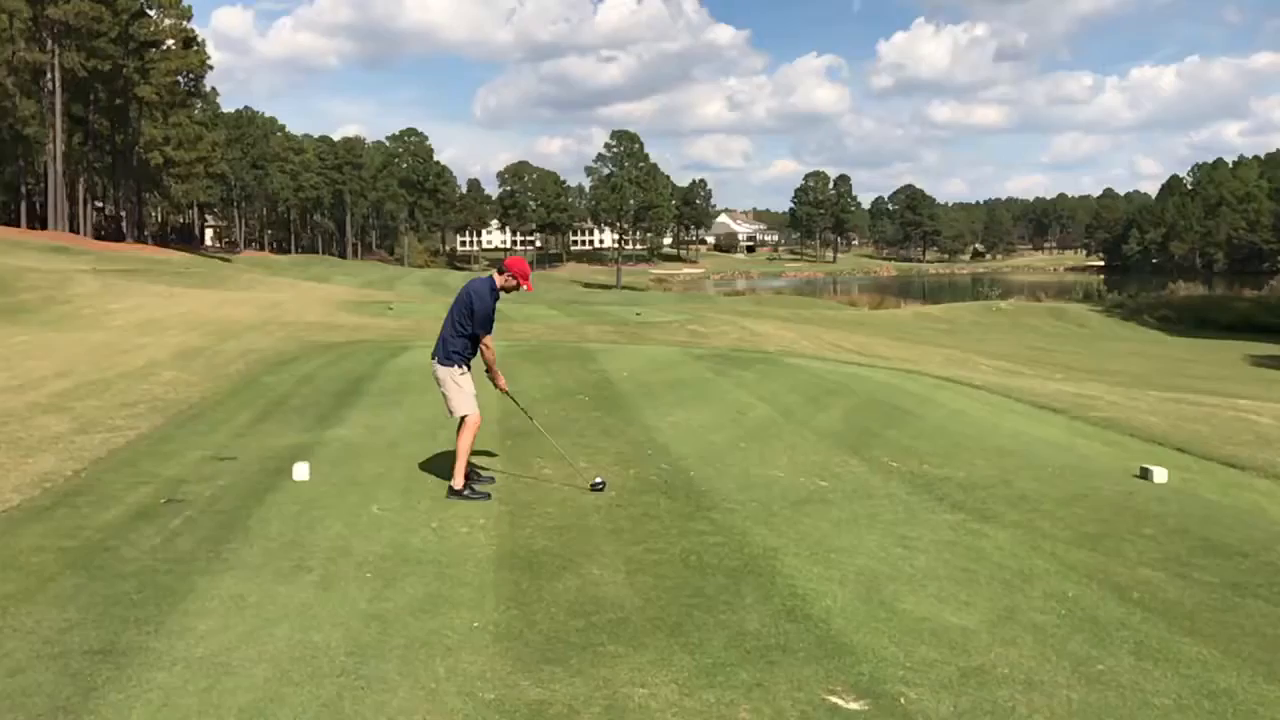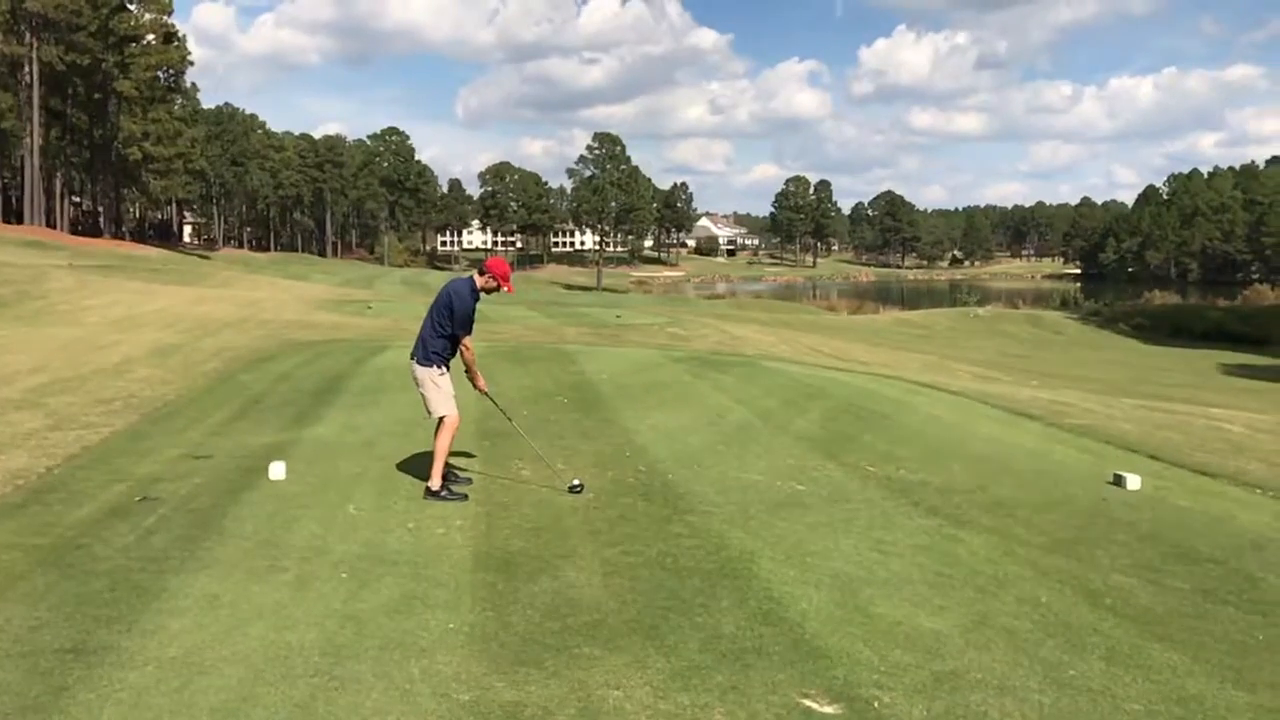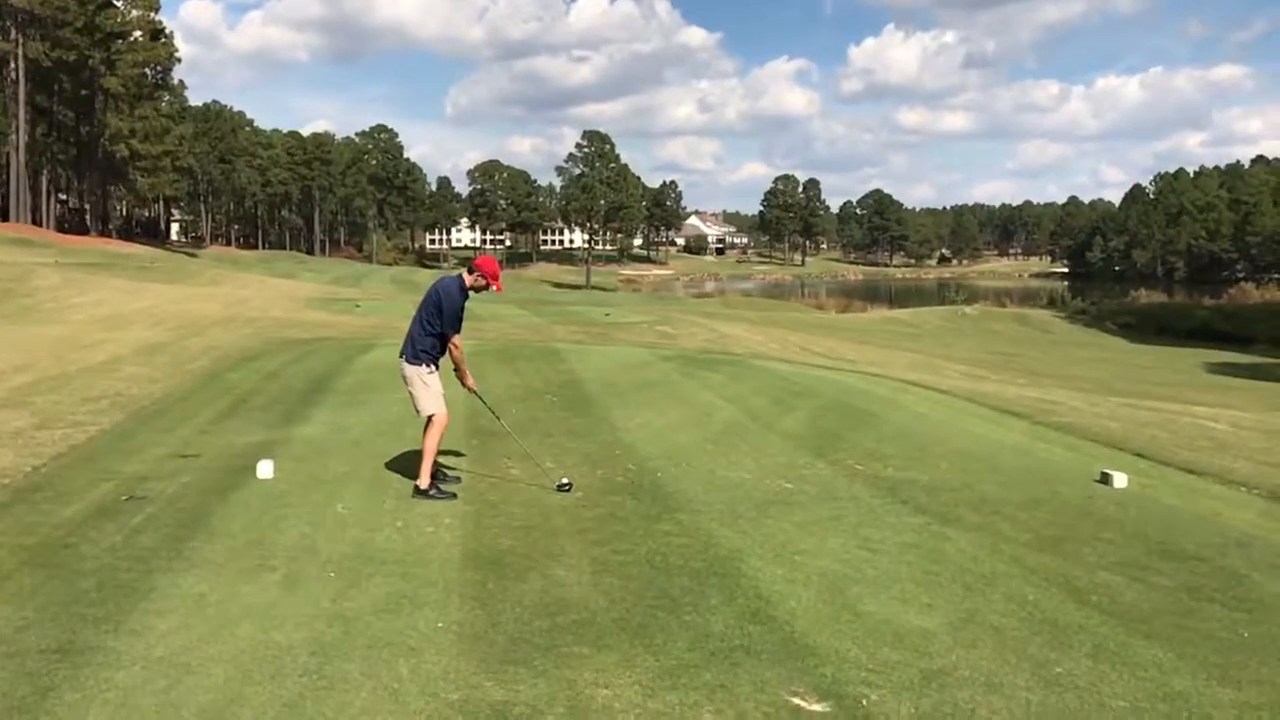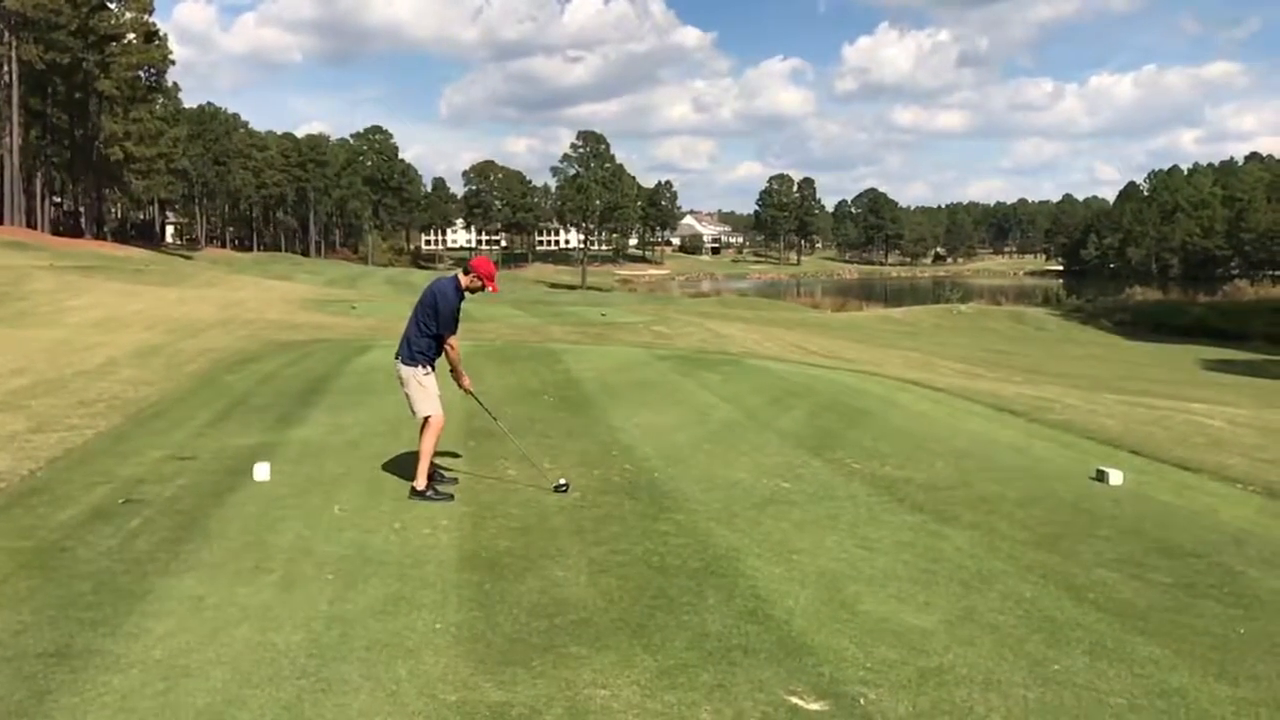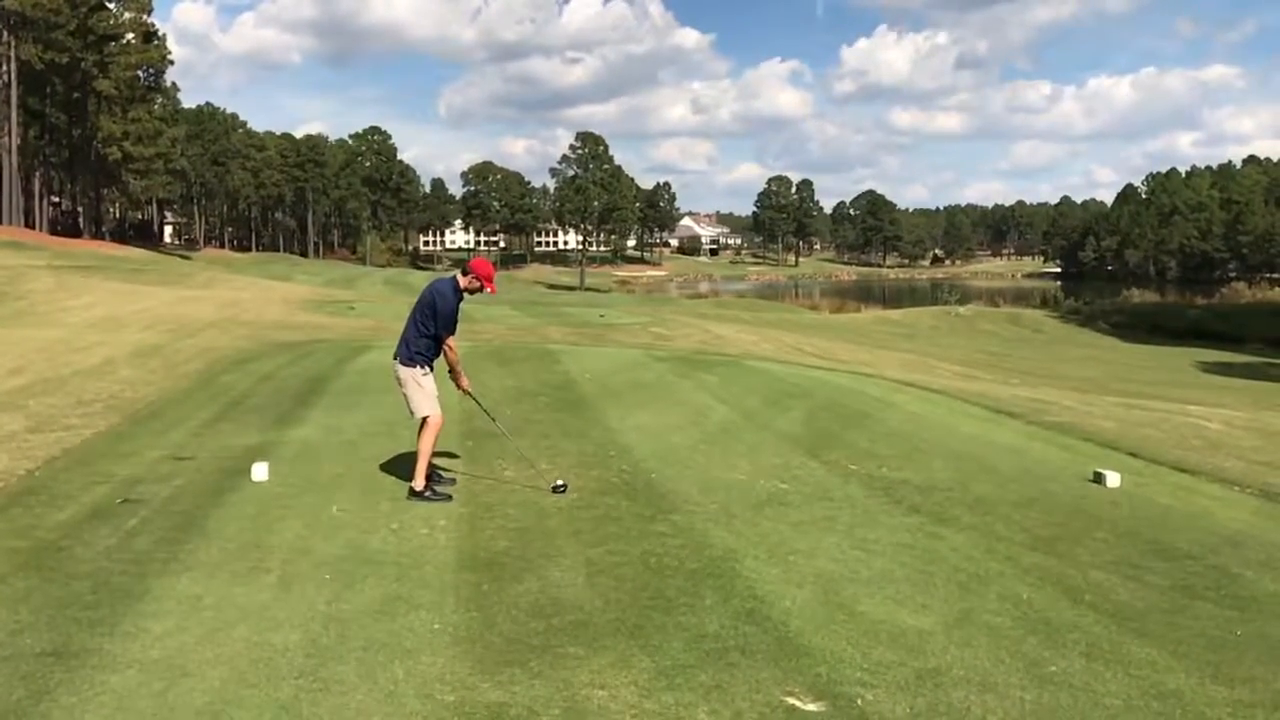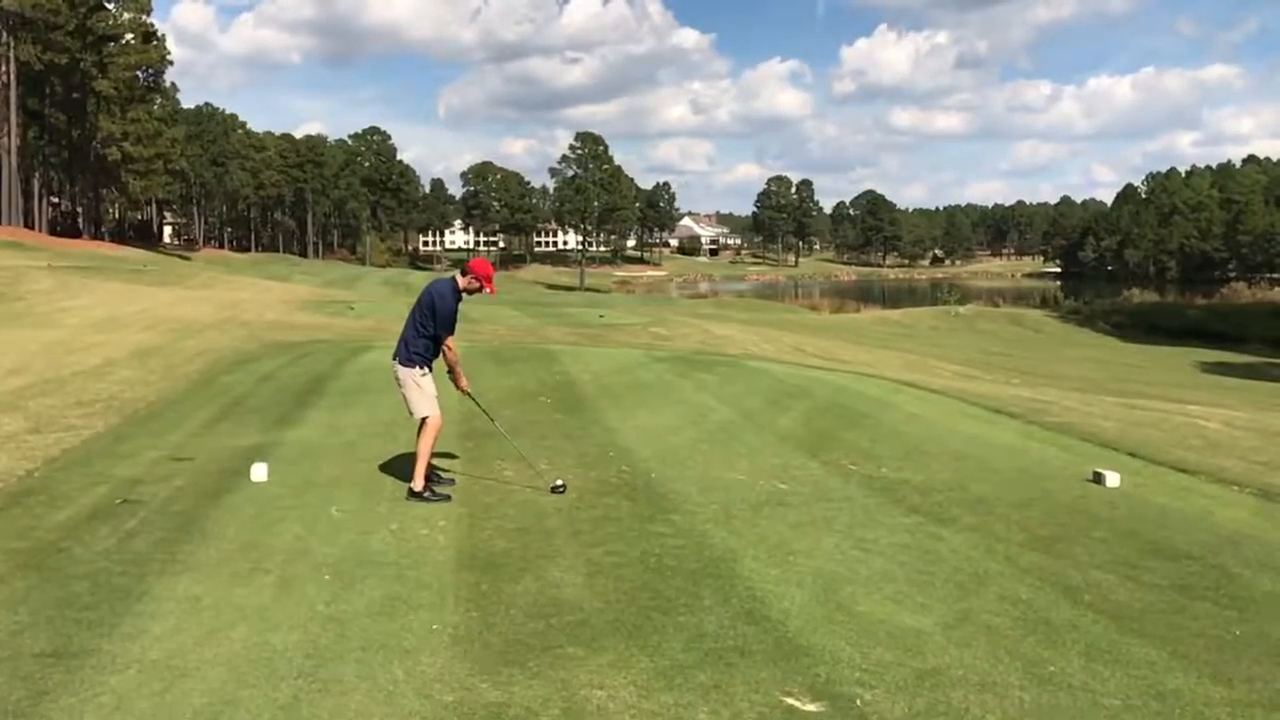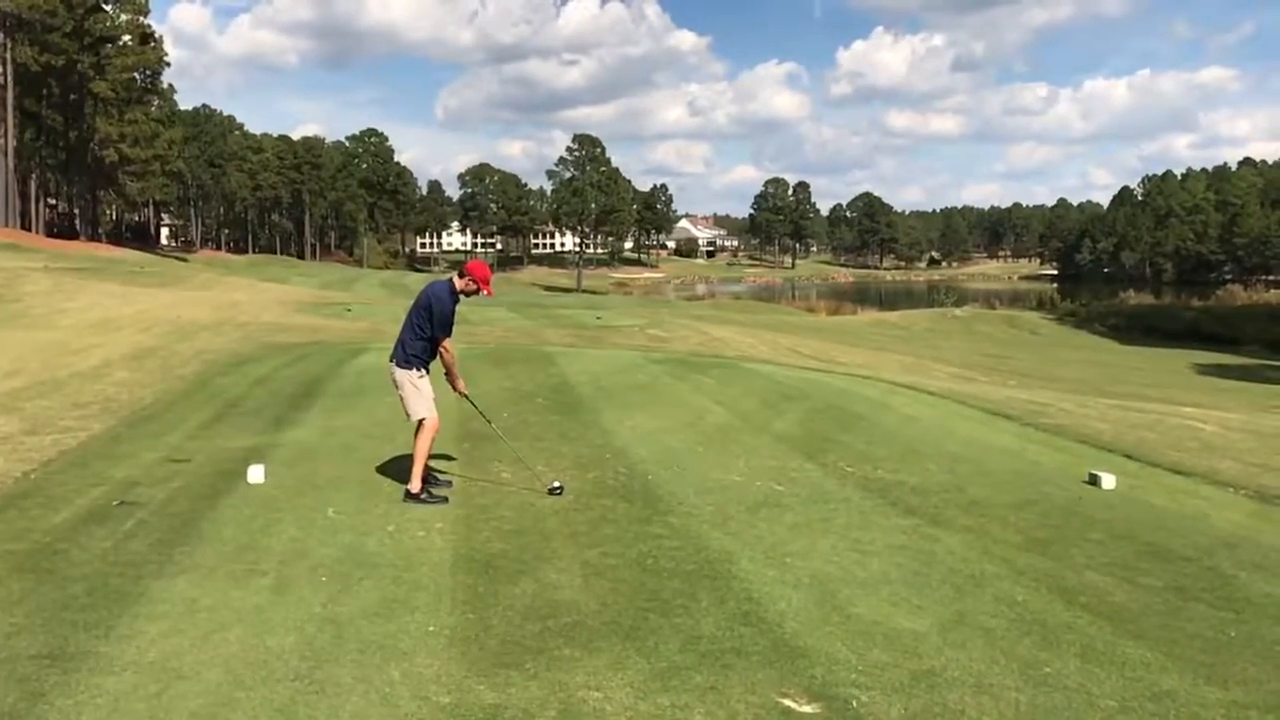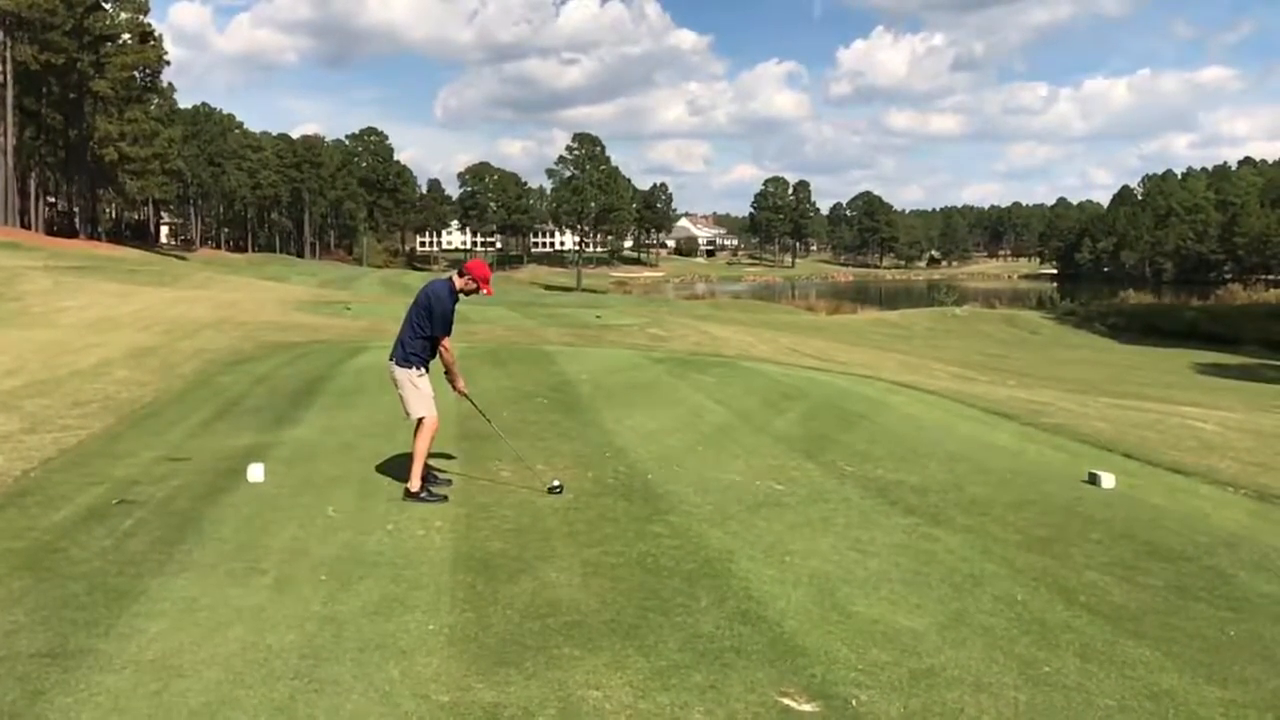
dt=0.3s
person 1, frame 1
left shoulder: (481, 286)
right shoulder: (483, 295)
right elbow: (485, 343)
left wrist: (492, 371)
right wrist: (496, 375)
left hip: (454, 360)
right hip: (451, 363)
left knee: (467, 417)
right knee: (472, 419)
left ankle: (464, 470)
right ankle: (458, 484)
person 1, frame 2
left shoulder: (462, 286)
right shoulder: (464, 296)
right elbow: (464, 345)
left wrist: (471, 371)
right wrist: (475, 376)
left hip: (433, 360)
right hip: (430, 363)
left knee: (446, 417)
right knee: (451, 419)
left ankle: (441, 470)
right ankle: (435, 485)
person 1, frame 3
left shoulder: (451, 284)
right shoulder: (453, 293)
right elbow: (453, 343)
left wrist: (460, 370)
right wrist: (464, 374)
left hip: (422, 359)
right hip: (419, 362)
left knee: (434, 416)
right knee: (439, 418)
left ankle: (430, 469)
right ankle: (423, 484)
person 1, frame 4
left shoulder: (446, 285)
right shoulder: (448, 295)
right elbow: (449, 344)
left wrist: (456, 371)
right wrist: (461, 376)
left hip: (418, 360)
right hip: (415, 363)
left knee: (431, 417)
right knee: (435, 419)
left ankle: (427, 470)
right ankle: (420, 485)
person 1, frame 5
left shoulder: (445, 286)
right shoulder: (447, 296)
right elbow: (447, 344)
left wrist: (455, 372)
right wrist: (459, 376)
left hip: (416, 360)
right hip: (414, 364)
left knee: (429, 418)
right knee: (434, 420)
left ankle: (426, 471)
right ankle: (418, 486)
person 1, frame 6
left shoulder: (444, 287)
right shoulder: (446, 296)
right elbow: (446, 345)
left wrist: (454, 372)
right wrist: (459, 376)
left hip: (415, 361)
right hip: (413, 364)
left knee: (428, 419)
right knee: (433, 421)
left ankle: (425, 472)
right ankle: (417, 486)
person 1, frame 7
left shoulder: (441, 289)
right shoulder: (443, 298)
right elbow: (444, 346)
left wrist: (451, 374)
right wrist: (456, 379)
left hip: (412, 363)
right hip: (410, 366)
left knee: (425, 420)
right knee: (430, 422)
left ankle: (421, 473)
right ankle: (414, 488)
person 1, frame 8
left shoulder: (441, 288)
right shoulder: (443, 297)
right elbow: (443, 345)
left wrist: (451, 373)
right wrist: (456, 378)
left hip: (411, 361)
right hip: (409, 364)
left knee: (424, 419)
right knee: (429, 421)
left ankle: (421, 472)
right ankle: (414, 487)
